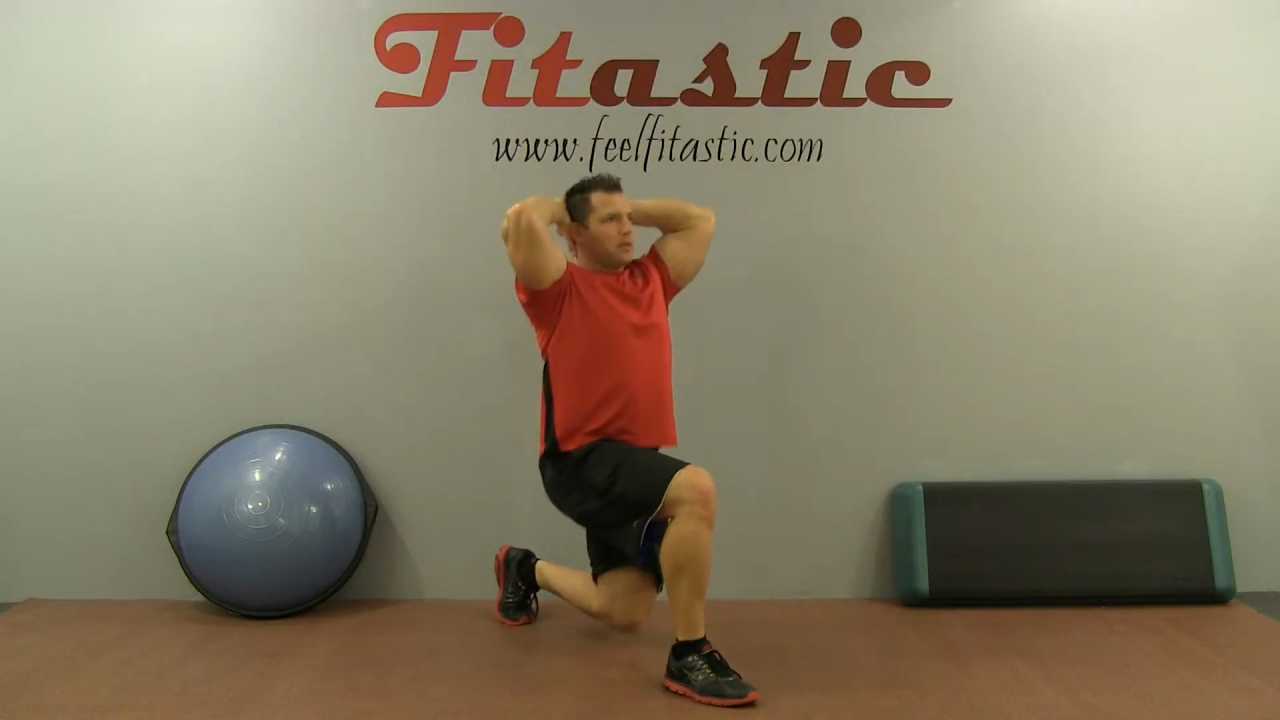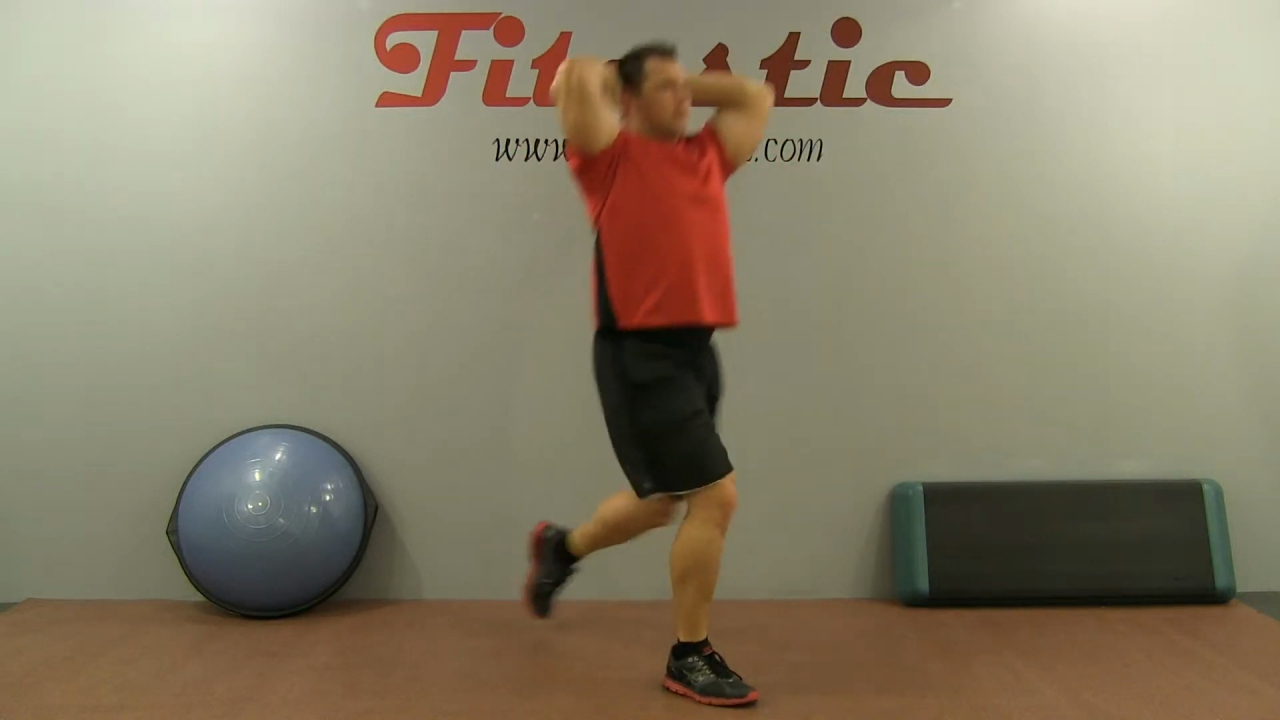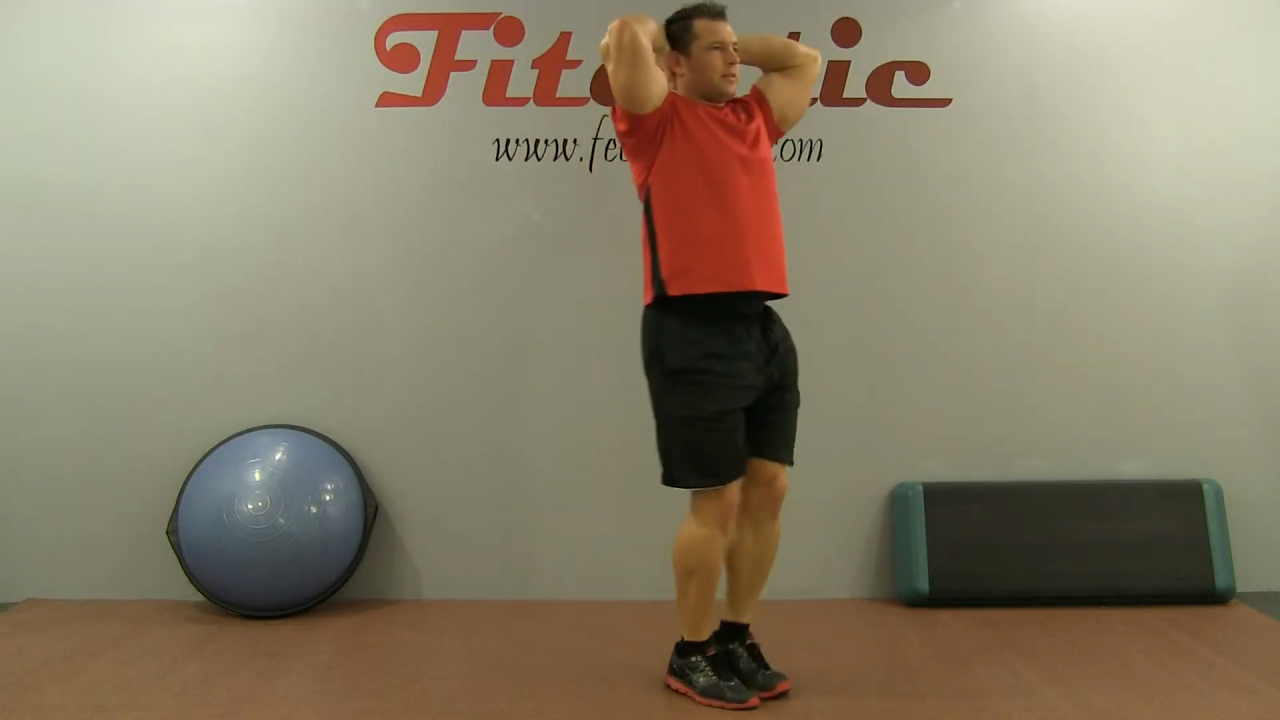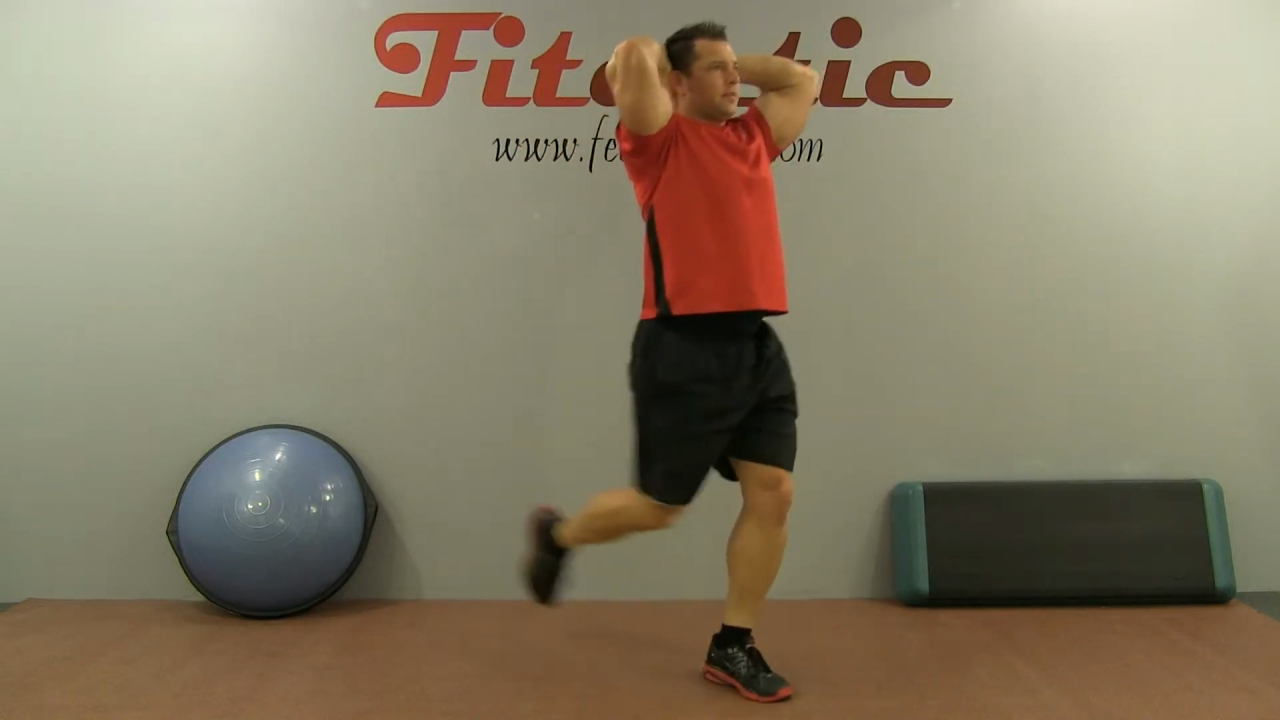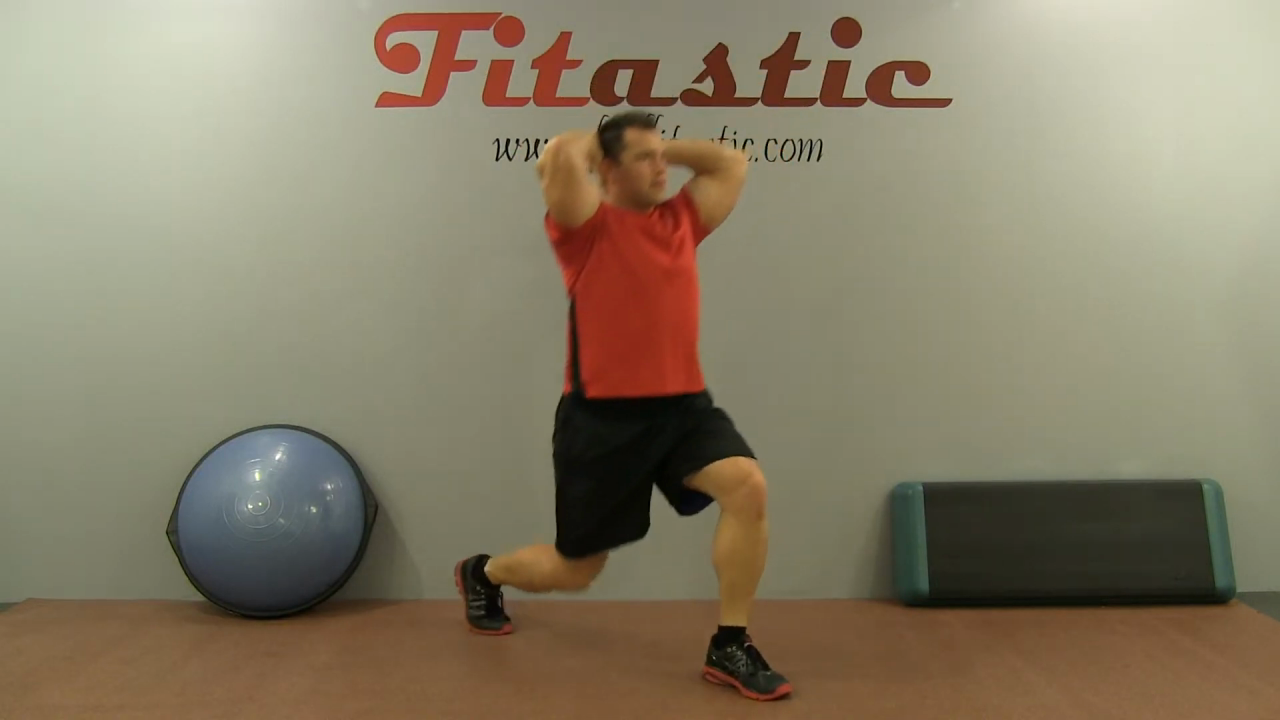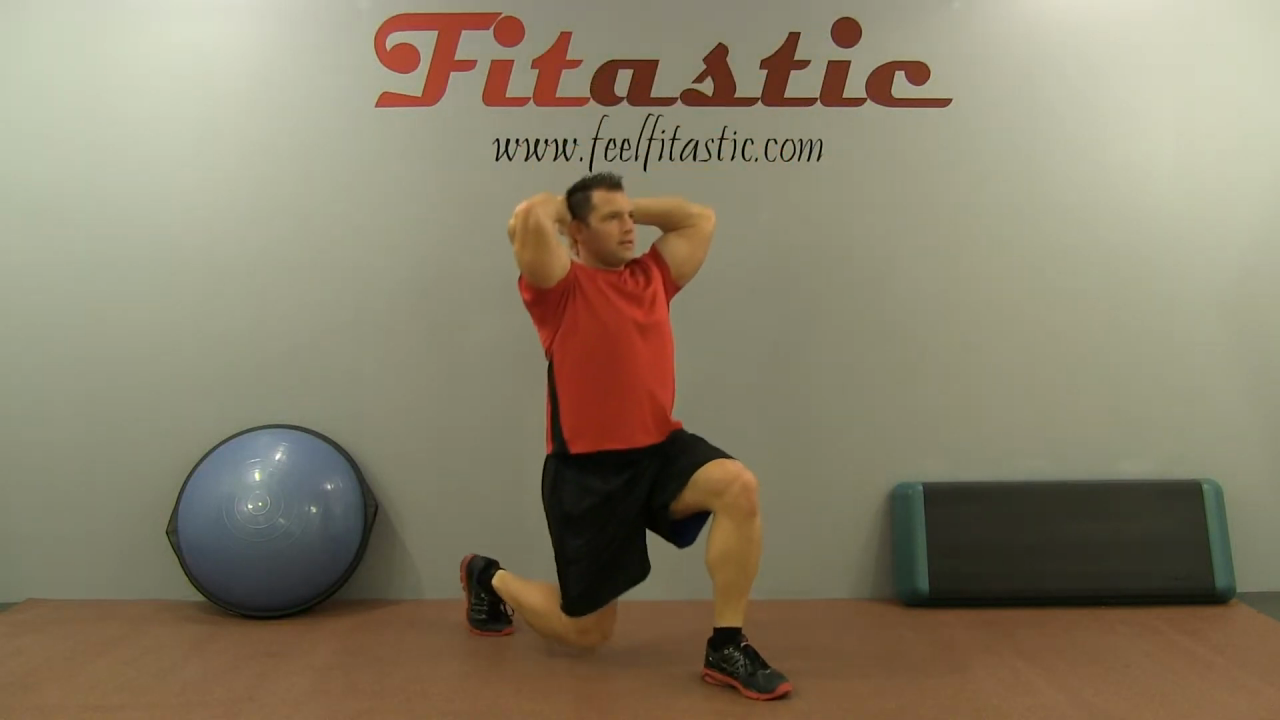
dt=0.5s
person 1, frame 1
left shoulder: (651, 279)
right shoulder: (560, 288)
left elbow: (701, 220)
right elbow: (521, 222)
left wrist: (631, 207)
right wrist: (563, 207)
left hip: (637, 456)
right hip: (581, 459)
left knee: (624, 613)
right knee: (695, 490)
left ankle: (525, 569)
right ankle: (689, 655)
person 1, frame 2
left shoulder: (706, 155)
right shoulder: (612, 157)
left elbow: (758, 98)
right elbow: (573, 81)
left wrist: (689, 83)
right wrist: (610, 76)
left hip: (695, 349)
right hip: (638, 354)
left knee: (658, 502)
right knee: (715, 498)
left ankle: (559, 548)
right ankle: (689, 655)
person 1, frame 3
left shoulder: (753, 118)
right shoulder: (658, 120)
left elbow: (805, 60)
left hip: (760, 325)
right hip: (690, 329)
left knee: (768, 492)
right knee: (719, 500)
left ankle: (734, 640)
right ankle: (690, 656)
person 1, frame 4
left shoulder: (753, 136)
right shoulder: (660, 139)
left elbow: (802, 79)
right elbow: (631, 59)
left wrist: (734, 65)
right wrist: (658, 57)
left hip: (754, 340)
right hip: (682, 344)
left knee: (773, 498)
right knee: (659, 505)
left ankle: (733, 645)
right ankle: (556, 535)
person 1, frame 5
left shoulder: (681, 221)
right shoulder: (587, 226)
left elbow: (731, 162)
right elbow: (559, 157)
left wrist: (663, 146)
right wrist: (593, 143)
left hip: (681, 404)
right hip: (603, 415)
left knee: (748, 488)
right knee: (575, 567)
left ankle: (730, 647)
right ankle: (481, 573)
person 1, frame 6
left shoulder: (652, 275)
right shoulder: (561, 287)
left elbow: (700, 218)
right elbow: (529, 219)
left wrist: (628, 204)
right wrist: (563, 205)
left hip: (659, 448)
right hip: (587, 468)
left knee: (739, 488)
right knee: (586, 631)
left ankle: (727, 648)
right ankle: (489, 578)
